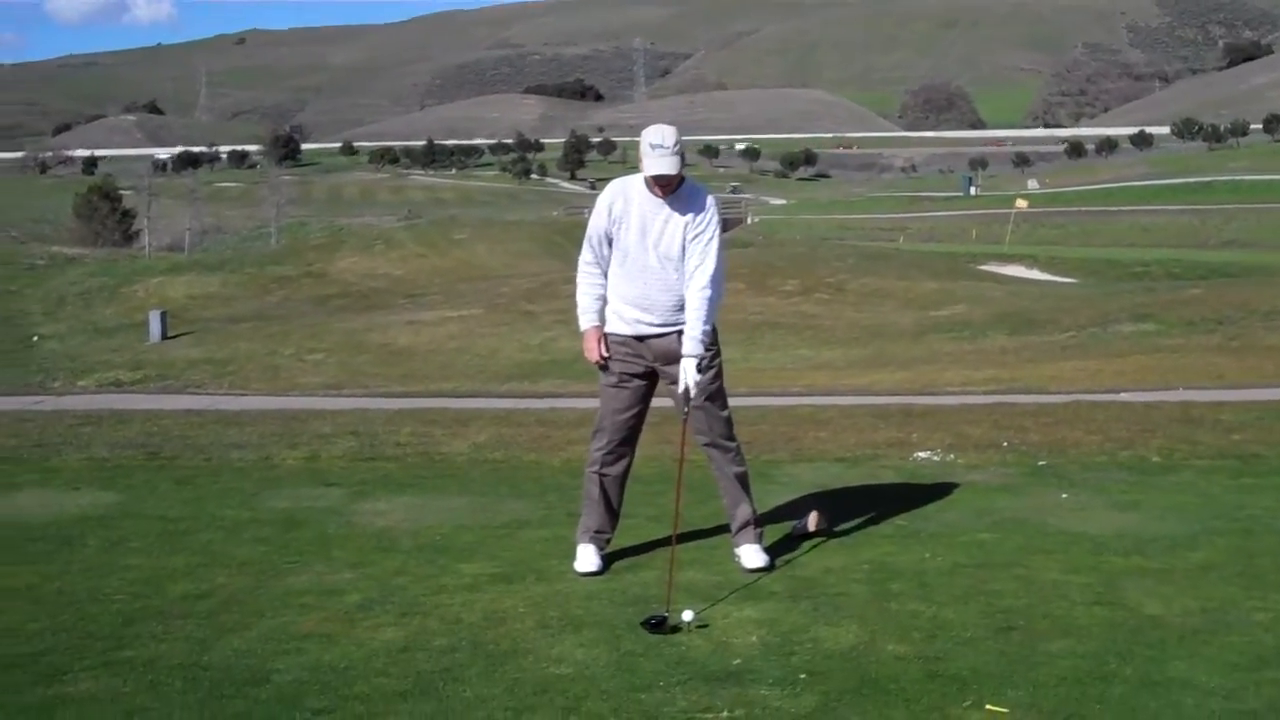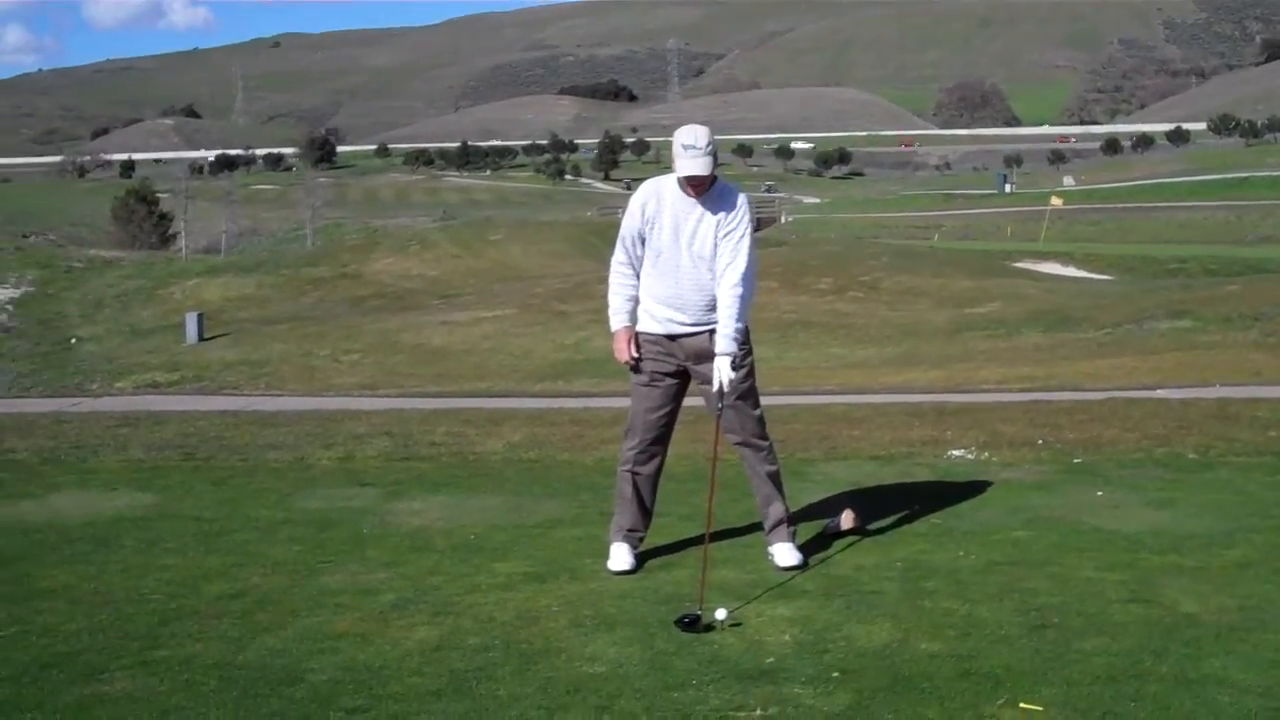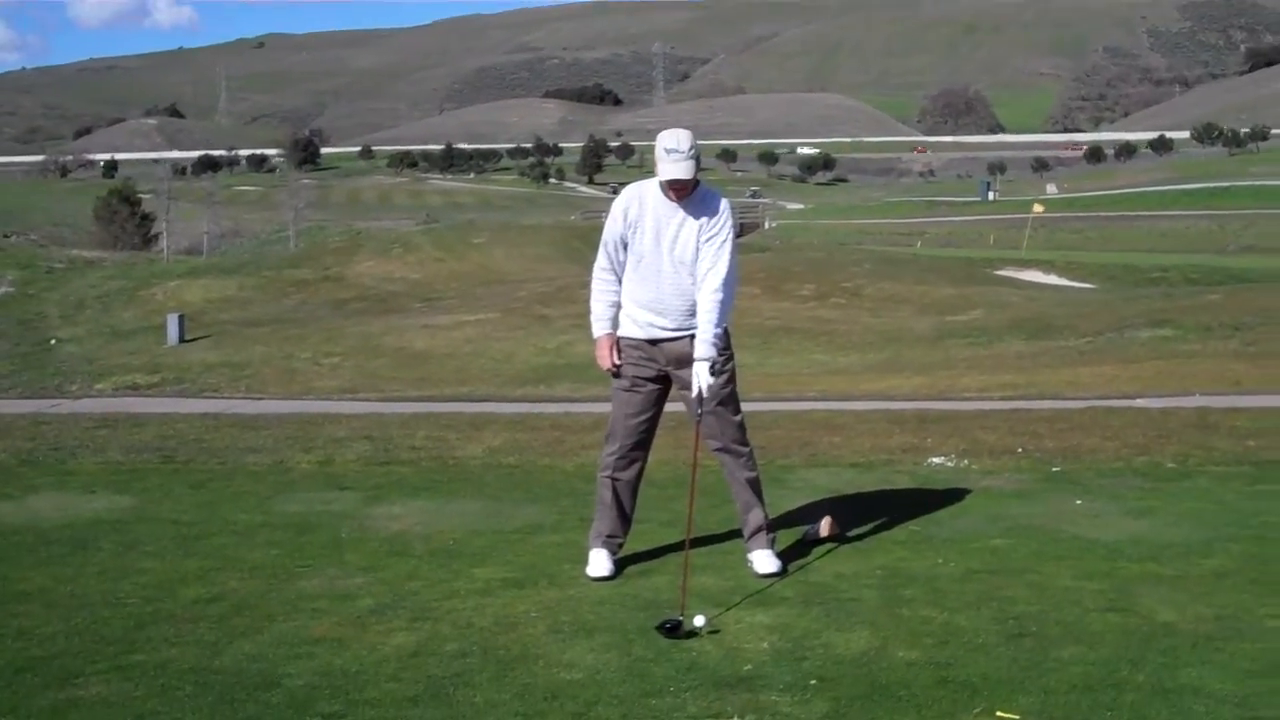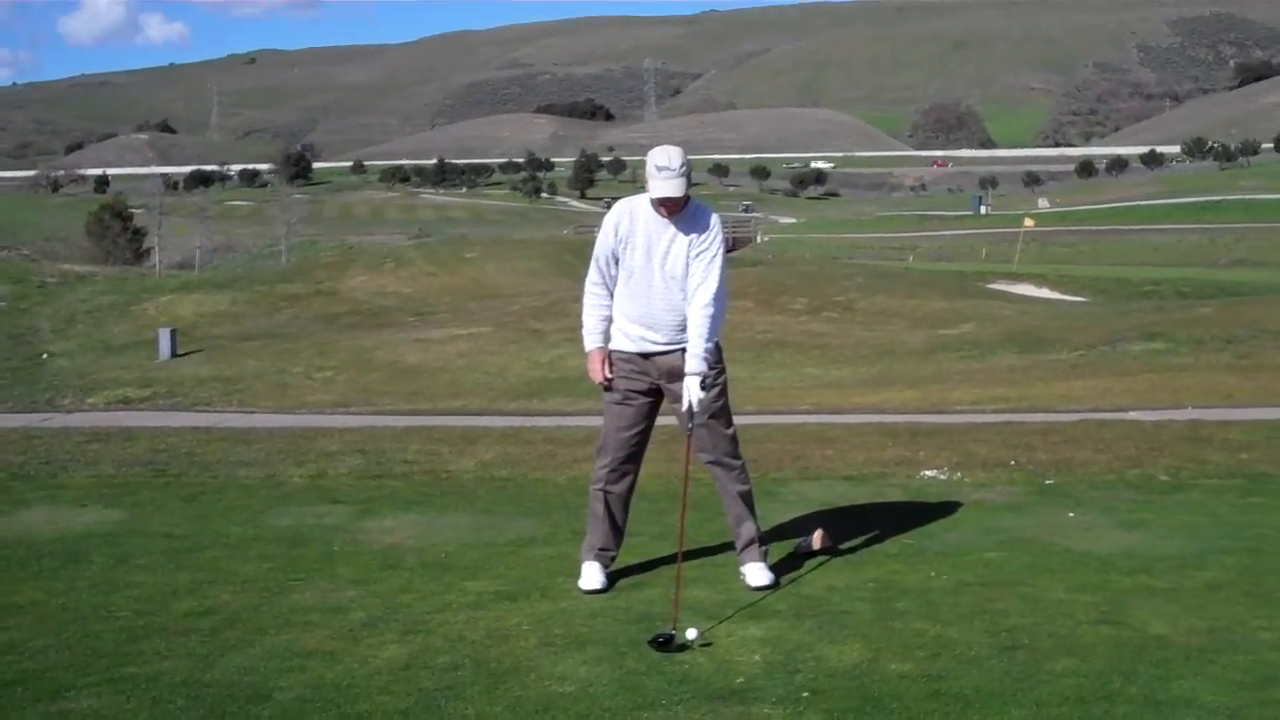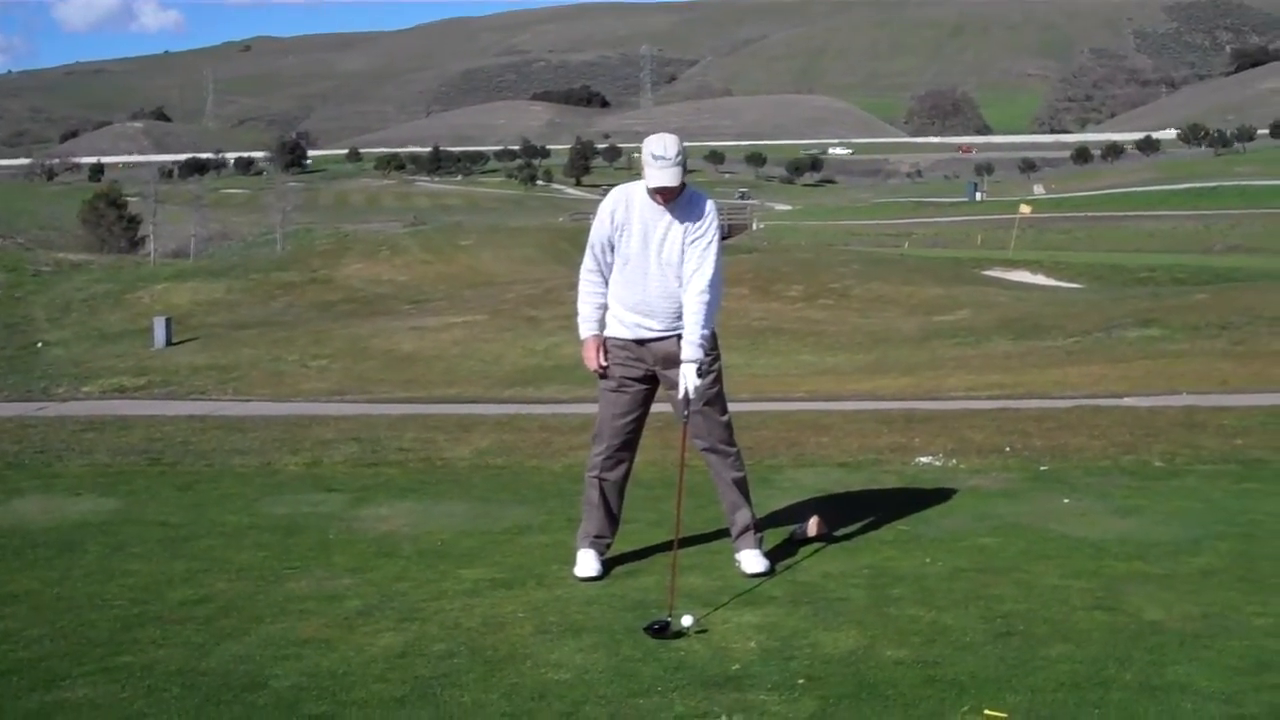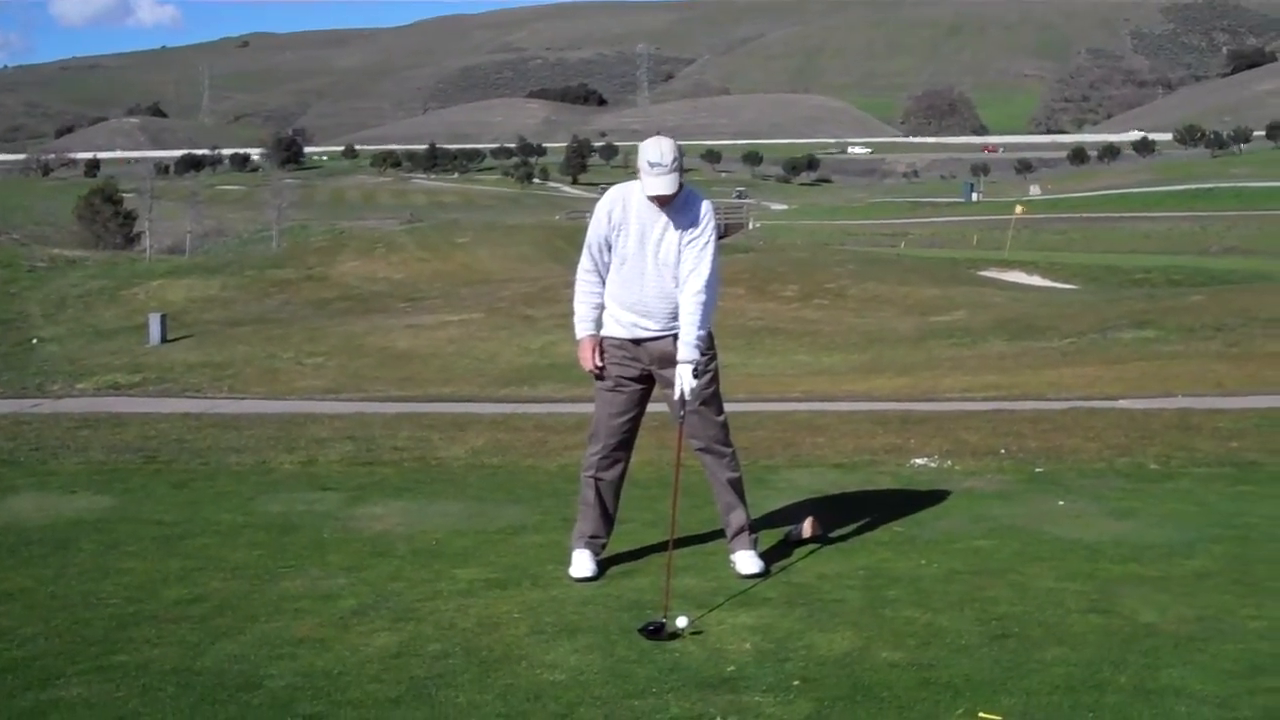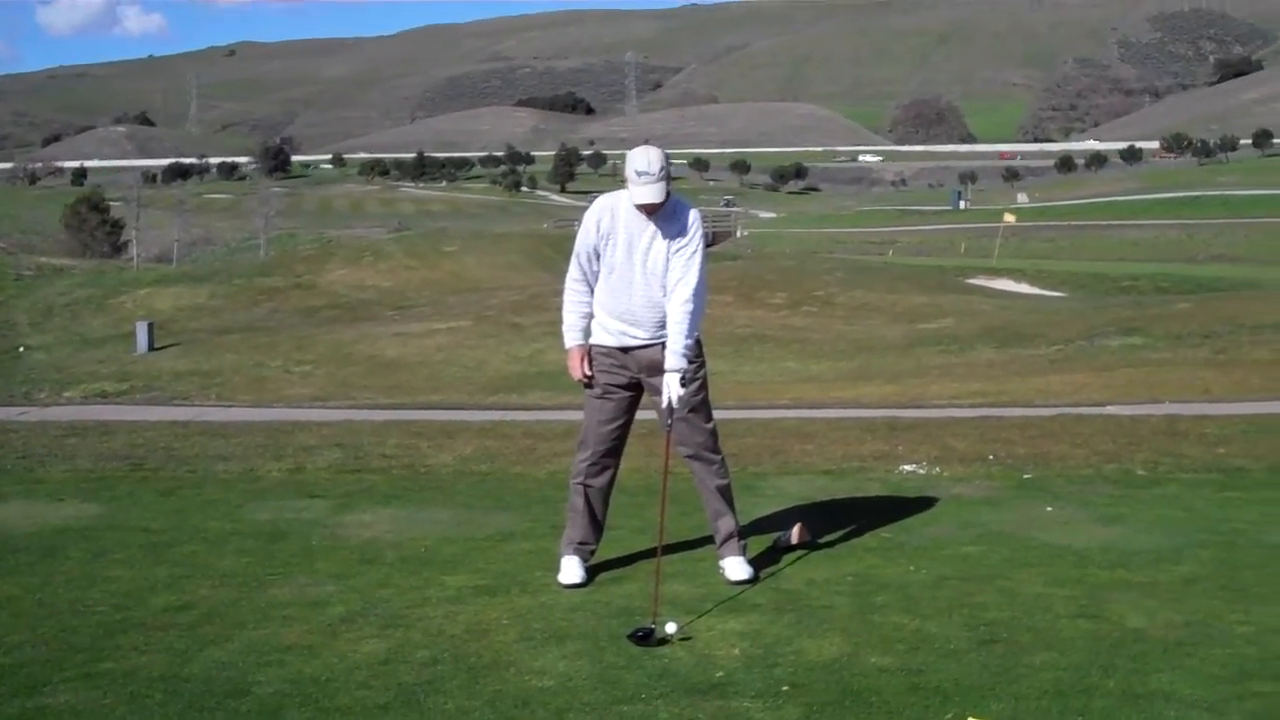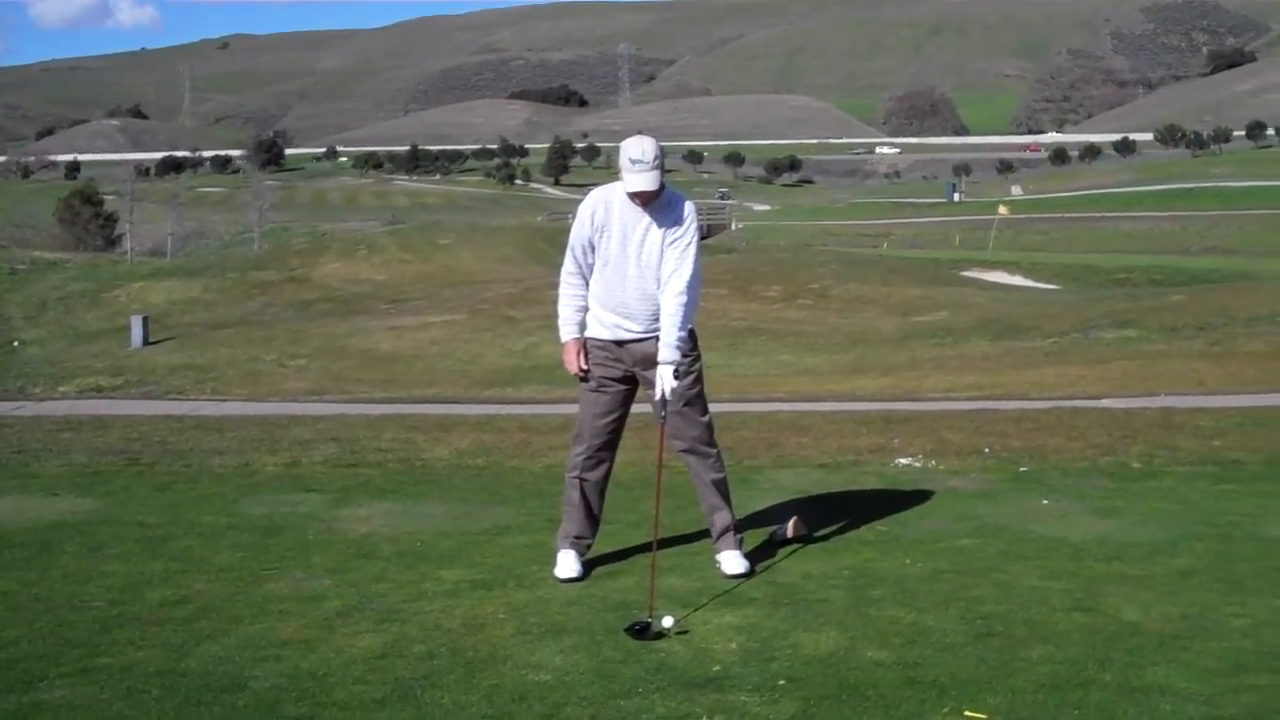
dt=0.2s
person 1, frame 1
left shoulder: (701, 205)
right shoulder: (616, 196)
left elbow: (703, 282)
right elbow: (592, 263)
left wrist: (691, 352)
right wrist: (590, 323)
left hip: (685, 337)
right hip: (625, 339)
left knee: (719, 437)
right knee: (610, 441)
left ankle: (746, 536)
right ankle: (591, 539)
person 1, frame 2
left shoulder: (733, 204)
right shoulder: (648, 196)
left elbow: (734, 280)
right elbow: (624, 264)
left wrist: (725, 350)
right wrist: (621, 323)
left hip: (717, 337)
right hip: (657, 337)
left knee: (750, 435)
right knee: (642, 440)
left ankle: (780, 534)
right ankle: (624, 538)
person 1, frame 3
left shoulder: (716, 209)
right shoulder: (631, 200)
left elbow: (715, 285)
right elbow: (607, 269)
left wrist: (704, 355)
right wrist: (603, 330)
left hip: (699, 342)
right hip: (639, 343)
left knee: (731, 441)
right knee: (622, 445)
left ankle: (759, 541)
right ankle: (603, 544)
person 1, frame 4
left shoulder: (707, 224)
right shoulder: (622, 215)
left elbow: (705, 299)
right elbow: (599, 283)
left wrist: (694, 369)
right wrist: (595, 344)
left hip: (690, 356)
right hip: (630, 356)
left knee: (723, 455)
right knee: (614, 458)
left ankle: (751, 553)
right ankle: (596, 557)
person 1, frame 5
left shoulder: (702, 210)
right shoulder: (618, 202)
left elbow: (701, 286)
right elbow: (594, 270)
left wrist: (690, 357)
right wrist: (590, 331)
left hip: (685, 342)
right hip: (625, 343)
left knee: (717, 441)
right knee: (609, 445)
left ankle: (746, 541)
right ankle: (591, 544)
person 1, frame 6
left shoulder: (699, 210)
right shoulder: (615, 202)
left elbow: (697, 287)
right elbow: (591, 270)
left wrist: (687, 356)
right wrist: (586, 331)
left hip: (682, 341)
right hip: (622, 342)
left knee: (713, 441)
right knee: (606, 445)
left ankle: (742, 541)
right ankle: (586, 544)
person 1, frame 7
left shoulder: (687, 219)
right shoulder: (603, 211)
left elbow: (685, 295)
right elbow: (580, 279)
left wrist: (675, 365)
right wrist: (575, 339)
left hip: (671, 349)
right hip: (611, 350)
left knee: (702, 448)
right knee: (595, 451)
left ankle: (730, 547)
right ankle: (575, 551)
person 1, frame 8
left shoulder: (682, 212)
right shoulder: (597, 204)
left elbow: (678, 287)
right elbow: (575, 272)
left wrist: (668, 358)
right wrist: (570, 334)
left hip: (666, 343)
right hip: (605, 343)
left knee: (697, 442)
right knee: (590, 446)
left ankle: (727, 541)
right ankle: (572, 545)
